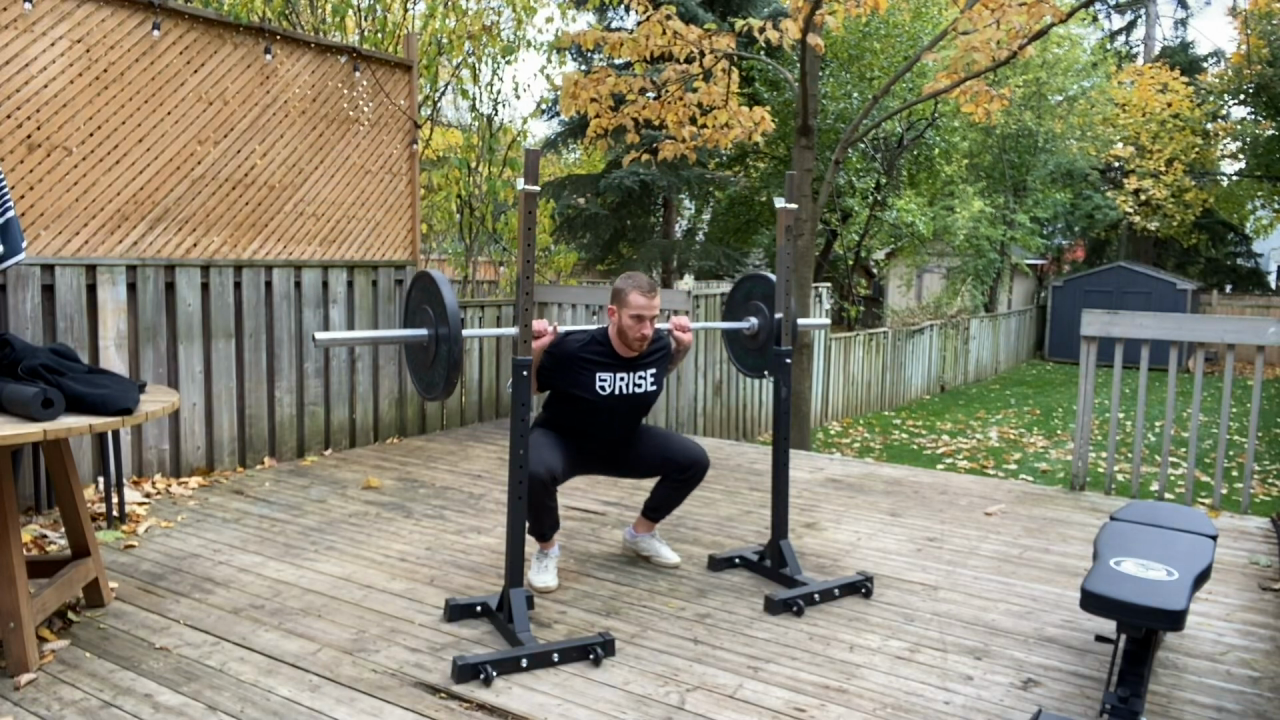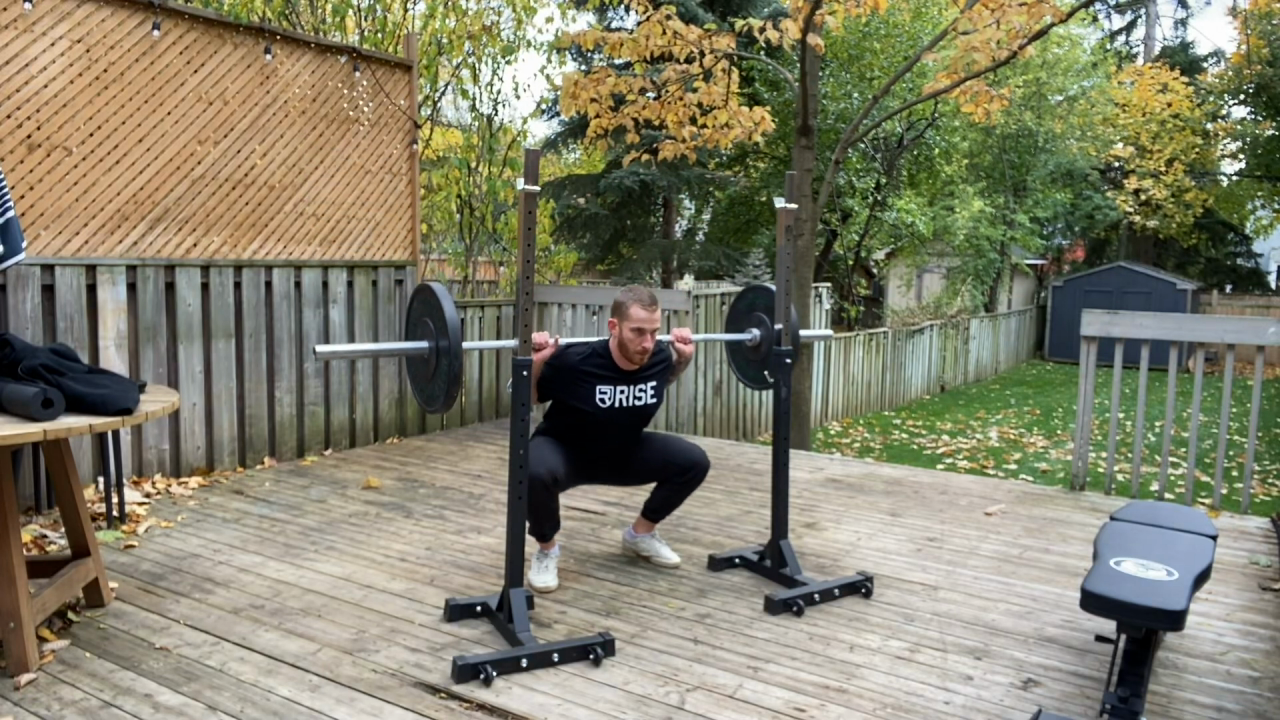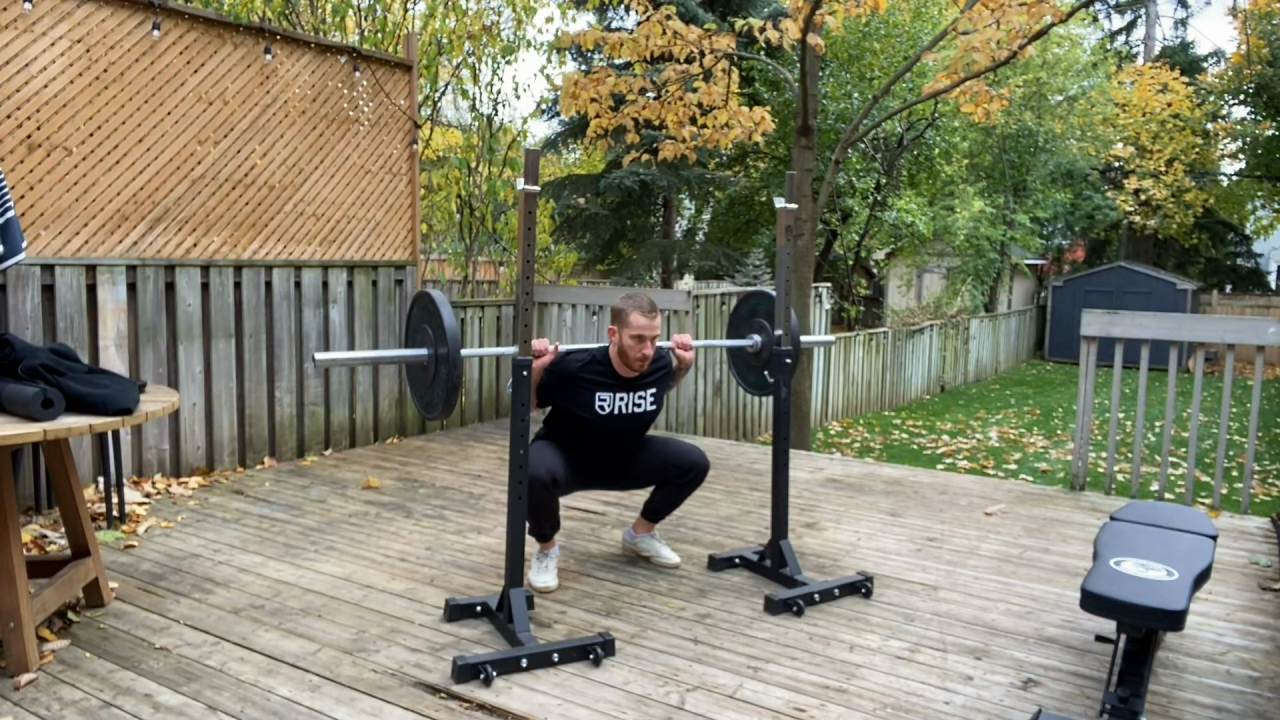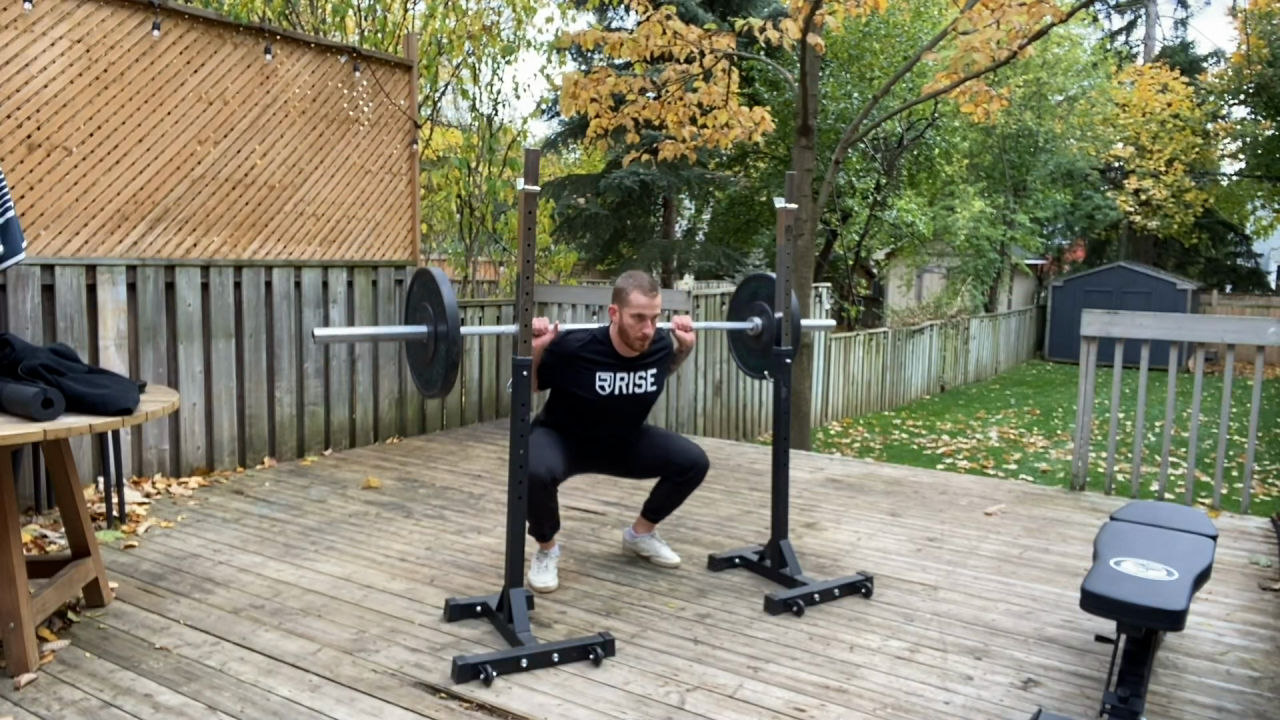
dt=0.3s
person 1, frame 1
left shoulder: (658, 345)
right shoulder: (574, 350)
left wrist: (682, 346)
right wrist: (534, 351)
left hip: (623, 442)
right hip: (562, 439)
left knee: (693, 460)
right knee: (537, 471)
left ankle: (641, 532)
right ankle: (546, 549)
person 1, frame 2
left shoulder: (659, 357)
right shoulder: (574, 362)
left wrist: (683, 357)
right wrist: (535, 363)
left hip: (624, 453)
right hip: (564, 450)
left knee: (693, 462)
right knee: (537, 472)
left ankle: (640, 533)
right ankle: (546, 550)
person 1, frame 3
left shoulder: (658, 364)
right shoulder: (573, 369)
left wrist: (684, 363)
right wrist: (534, 370)
left hip: (624, 459)
right hip: (564, 456)
left knee: (693, 463)
right knee: (537, 473)
left ankle: (640, 533)
right ankle: (546, 550)
person 1, frame 4
left shoulder: (660, 345)
right shoulder: (575, 348)
right elbow: (527, 386)
left wrist: (685, 346)
right wrist: (535, 348)
left hip: (623, 441)
right hip: (562, 437)
left knee: (693, 461)
right knee: (538, 473)
left ankle: (640, 533)
right ankle: (546, 550)
